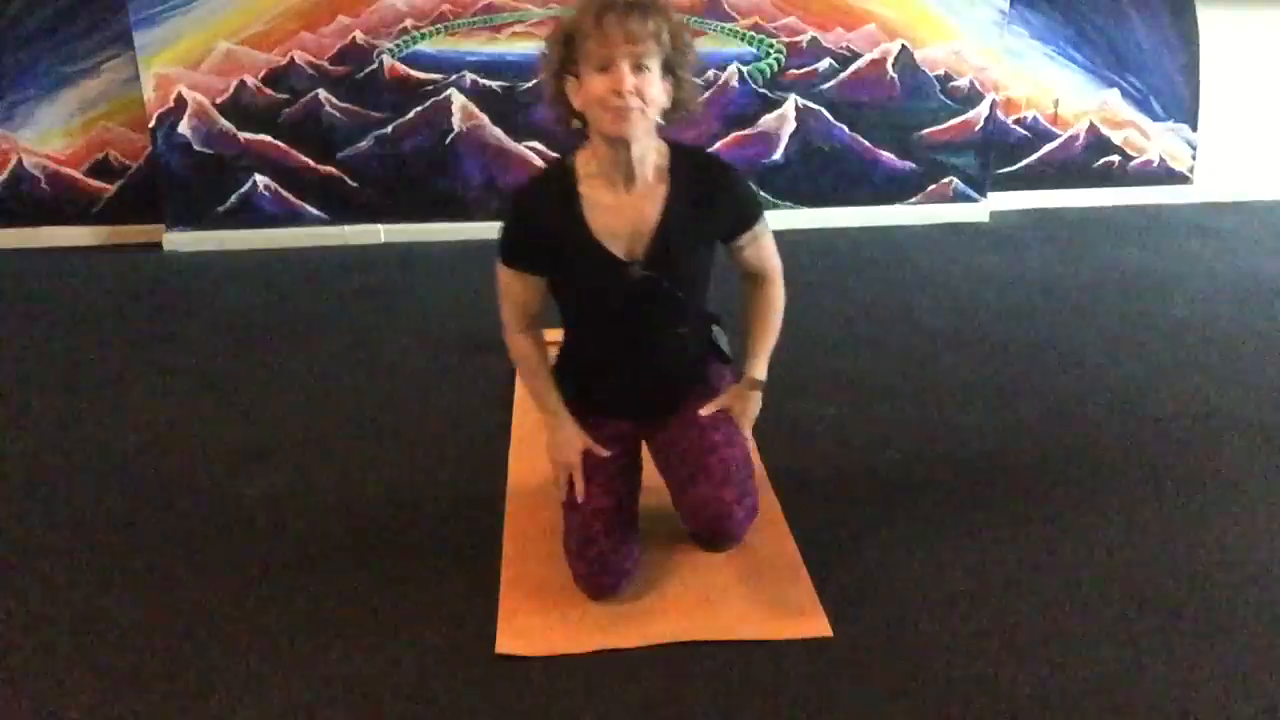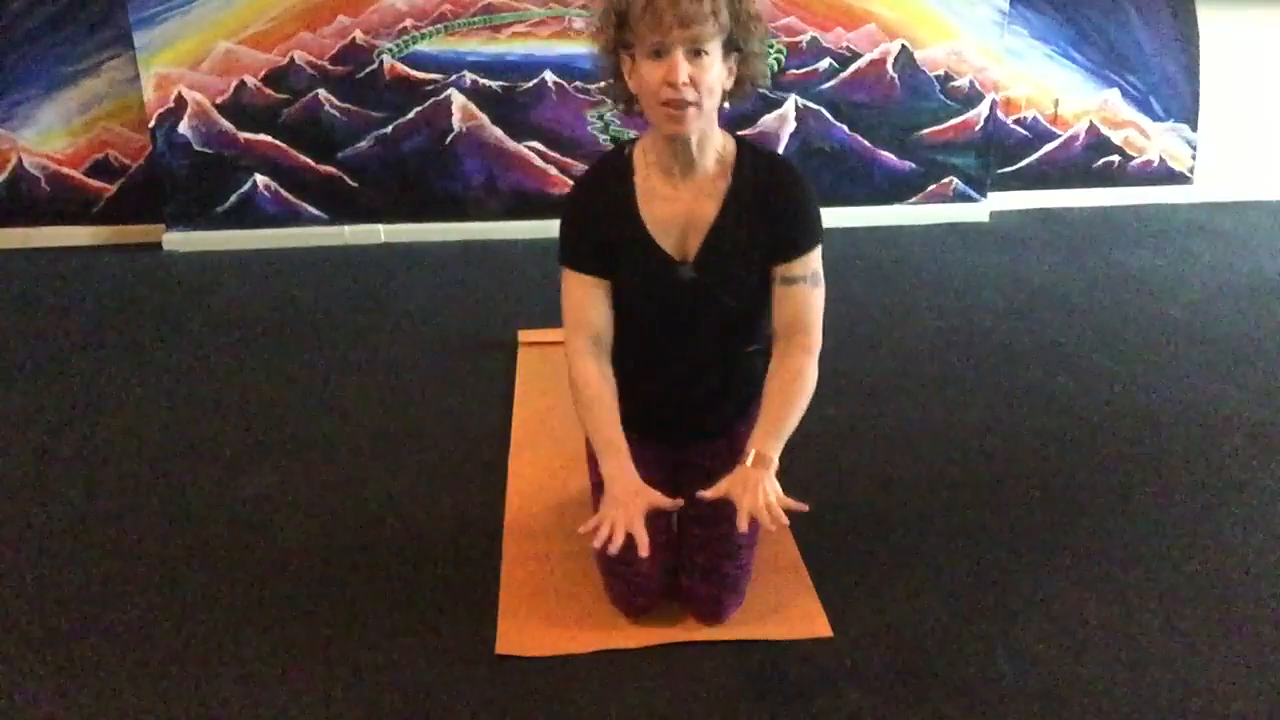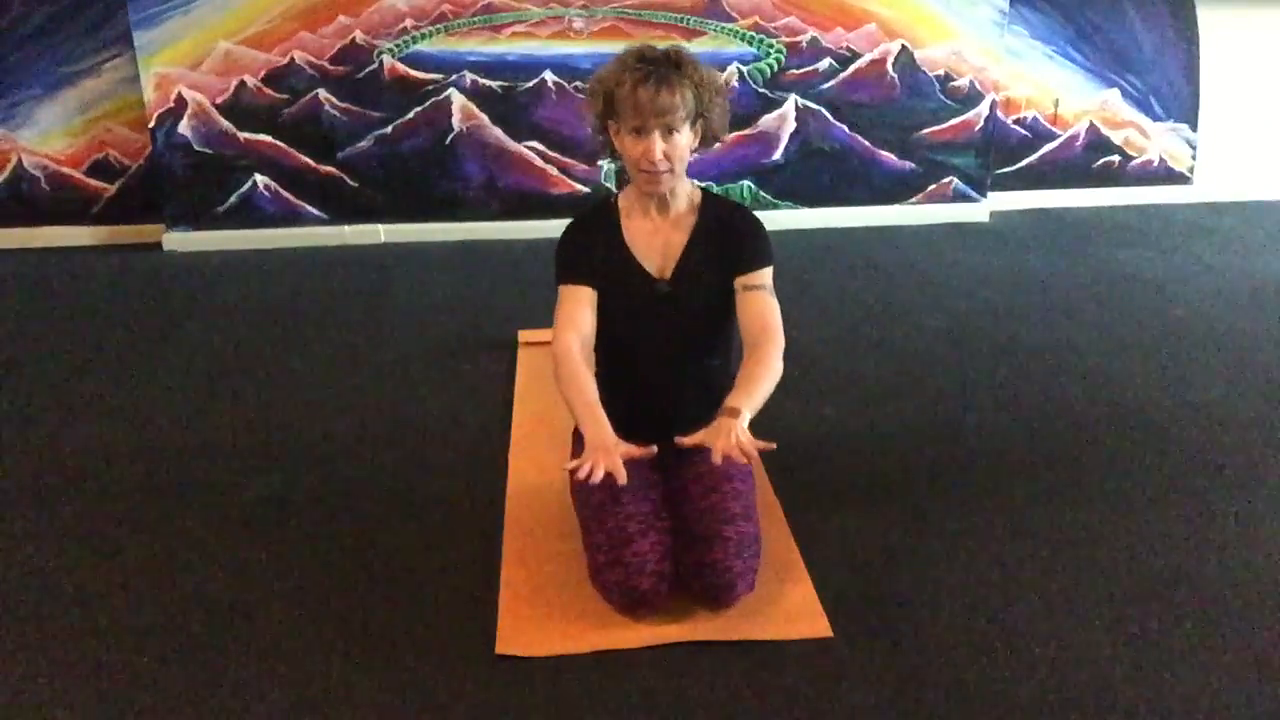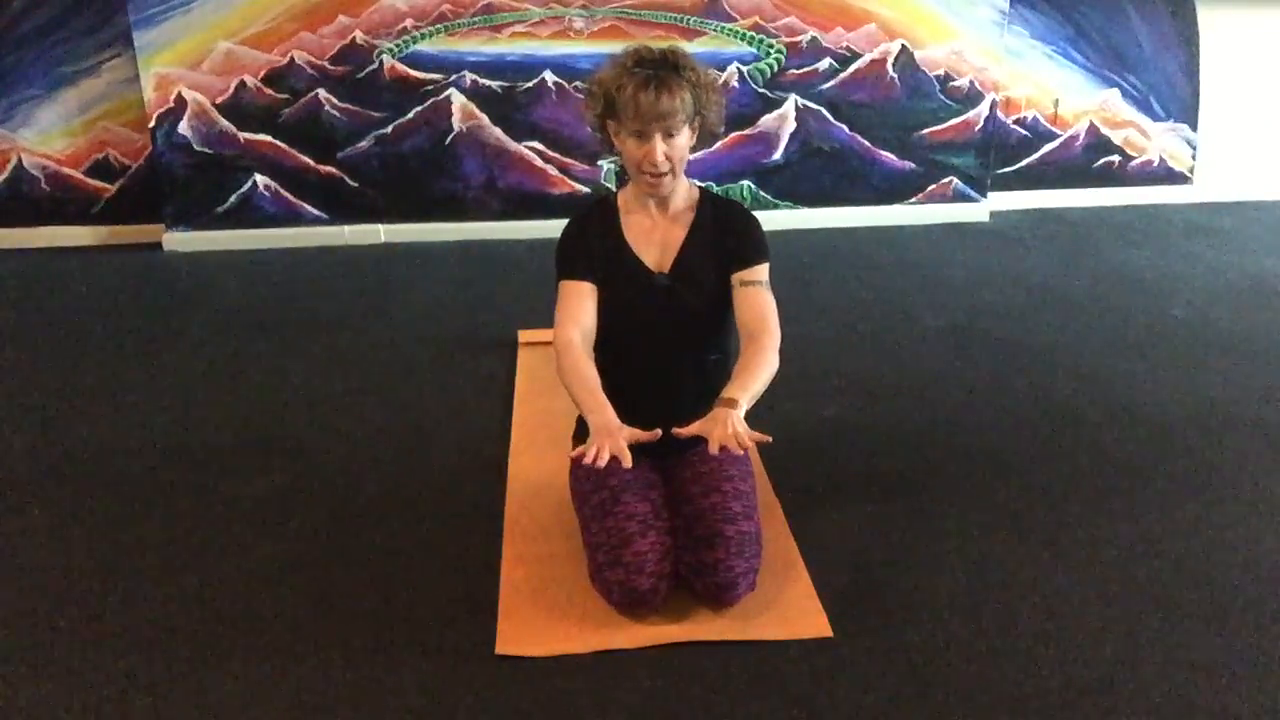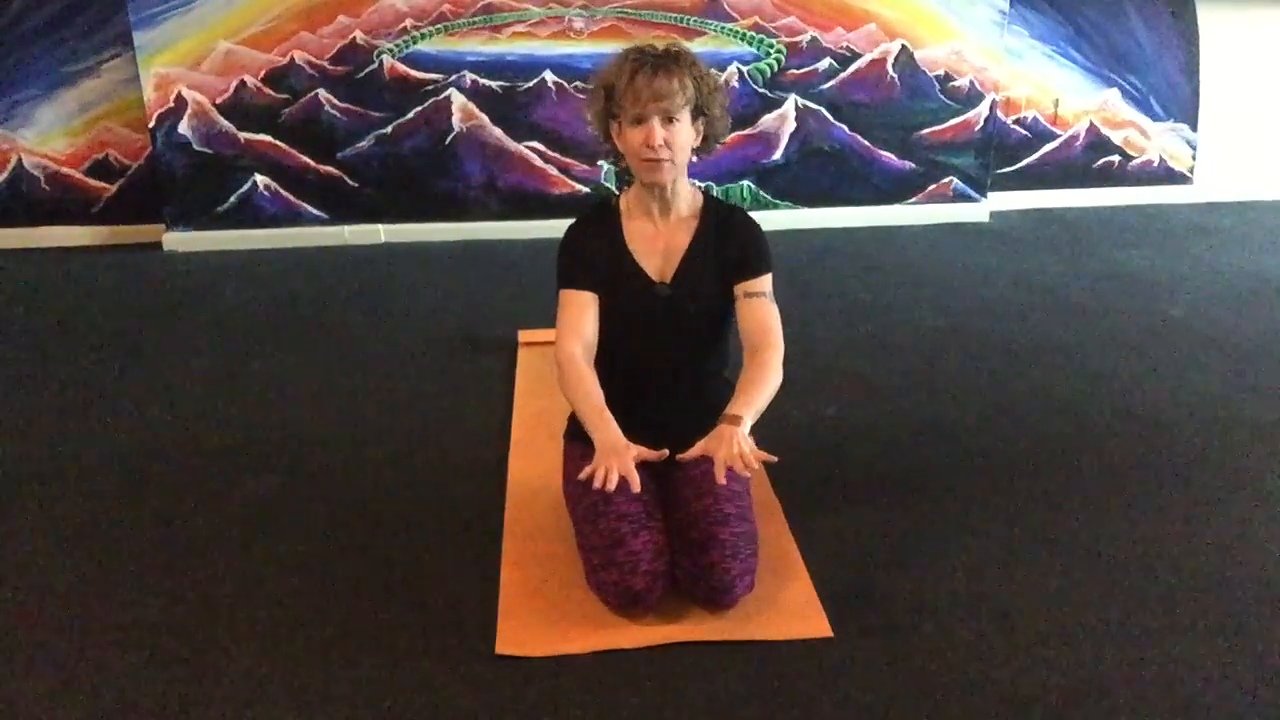
dt=1s
person 1, frame 1
left shoulder: (712, 185)
right shoulder: (539, 205)
left elbow: (765, 277)
right elbow: (519, 326)
left wrist: (752, 380)
right wrist: (559, 421)
left hip: (690, 380)
right hip: (591, 398)
left knee: (724, 522)
right knee: (602, 576)
right ankle: (621, 469)
person 1, frame 2
left shoulder: (778, 188)
right shoulder: (597, 194)
left elbow: (799, 346)
right elbow: (587, 349)
left wrist: (761, 461)
right wrist: (619, 474)
left hip: (733, 421)
right hip: (633, 421)
left knee: (713, 602)
right knee: (637, 595)
left ankle: (698, 515)
right ankle: (654, 494)
person 1, frame 3
left shoulder: (735, 229)
right shoulder: (588, 234)
left elbow: (767, 345)
right elbow: (571, 346)
left wrist: (733, 416)
right wrist: (597, 431)
left hip: (705, 431)
right hip: (619, 434)
left knee: (724, 581)
right knee: (637, 588)
left ankle: (679, 498)
right ankle: (645, 495)
person 1, frame 4
left shoulder: (733, 225)
right shoulder: (588, 231)
left elbow: (764, 339)
right elbow: (572, 341)
left wrist: (730, 408)
right wrist: (603, 422)
left hip: (703, 433)
right hip: (617, 433)
left knee: (725, 582)
right knee: (636, 588)
left ankle: (676, 495)
right ankle: (645, 496)
person 1, frame 5
left shoulder: (735, 233)
right shoulder: (589, 235)
left elbow: (766, 351)
right elbow: (573, 352)
left wrist: (734, 425)
right wrist: (608, 439)
left hip: (701, 433)
right hip: (610, 434)
left knee: (722, 585)
right knee: (631, 589)
left ankle: (675, 500)
right ankle: (642, 499)
